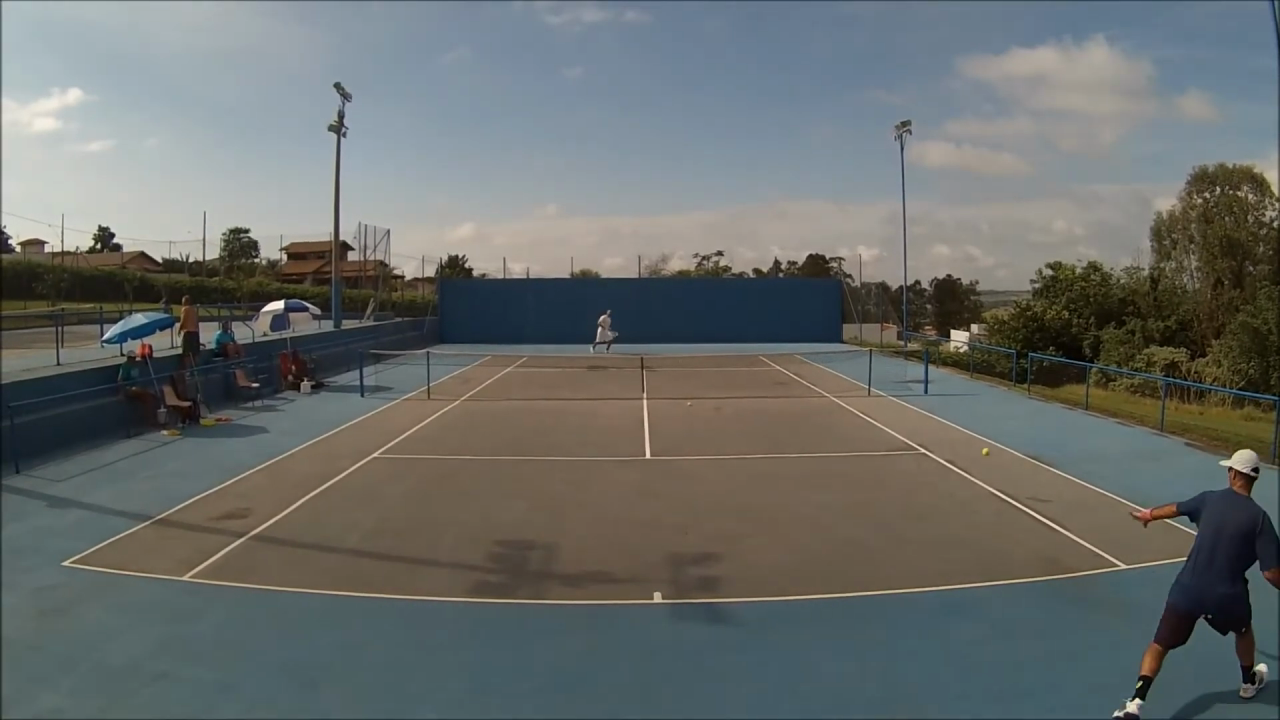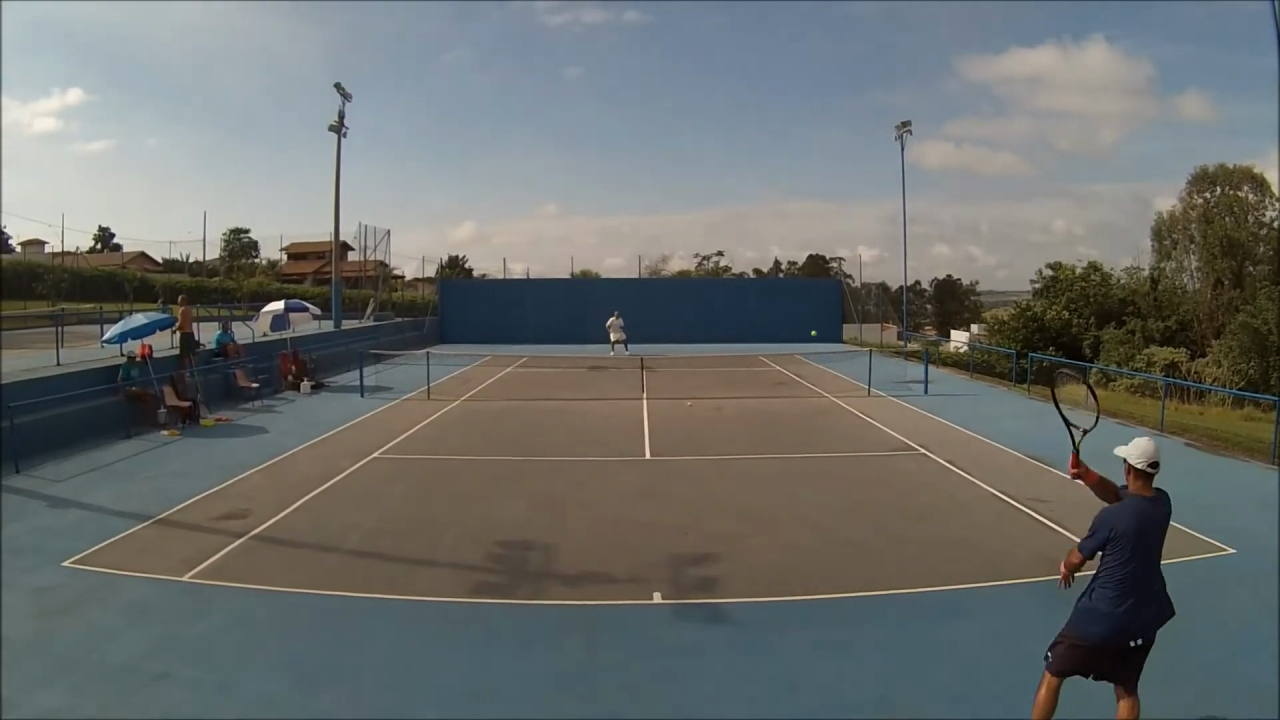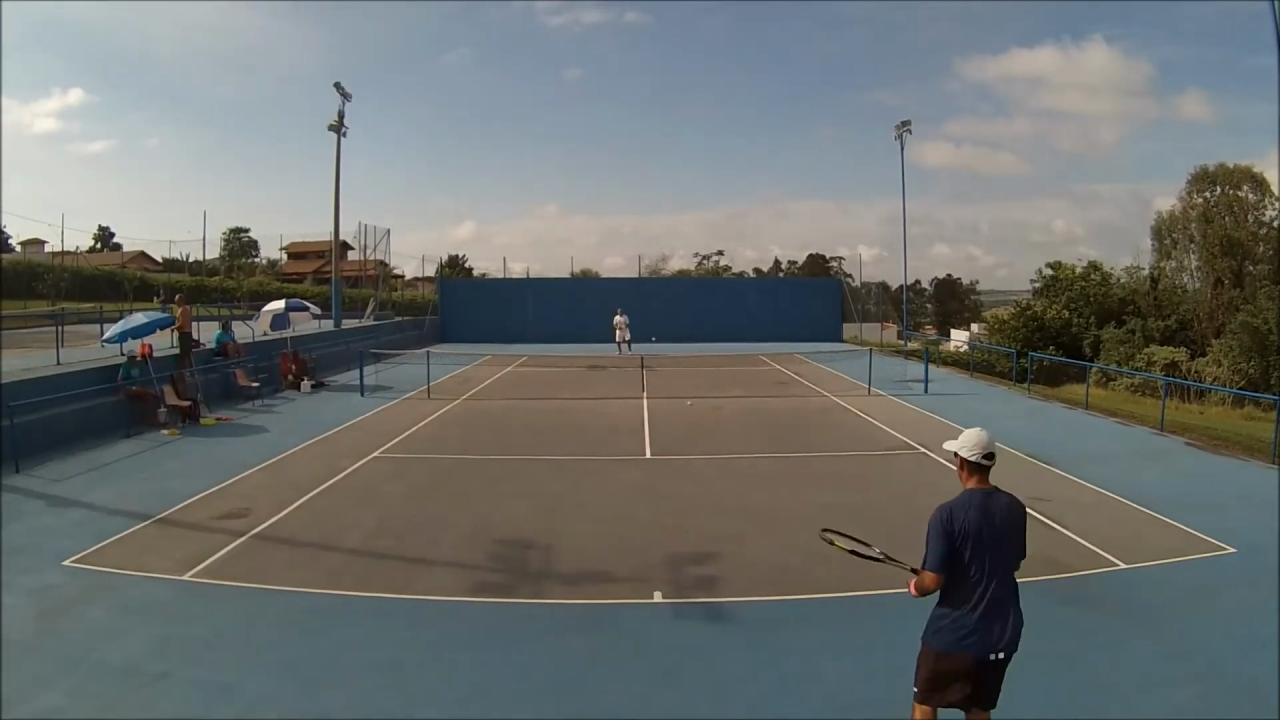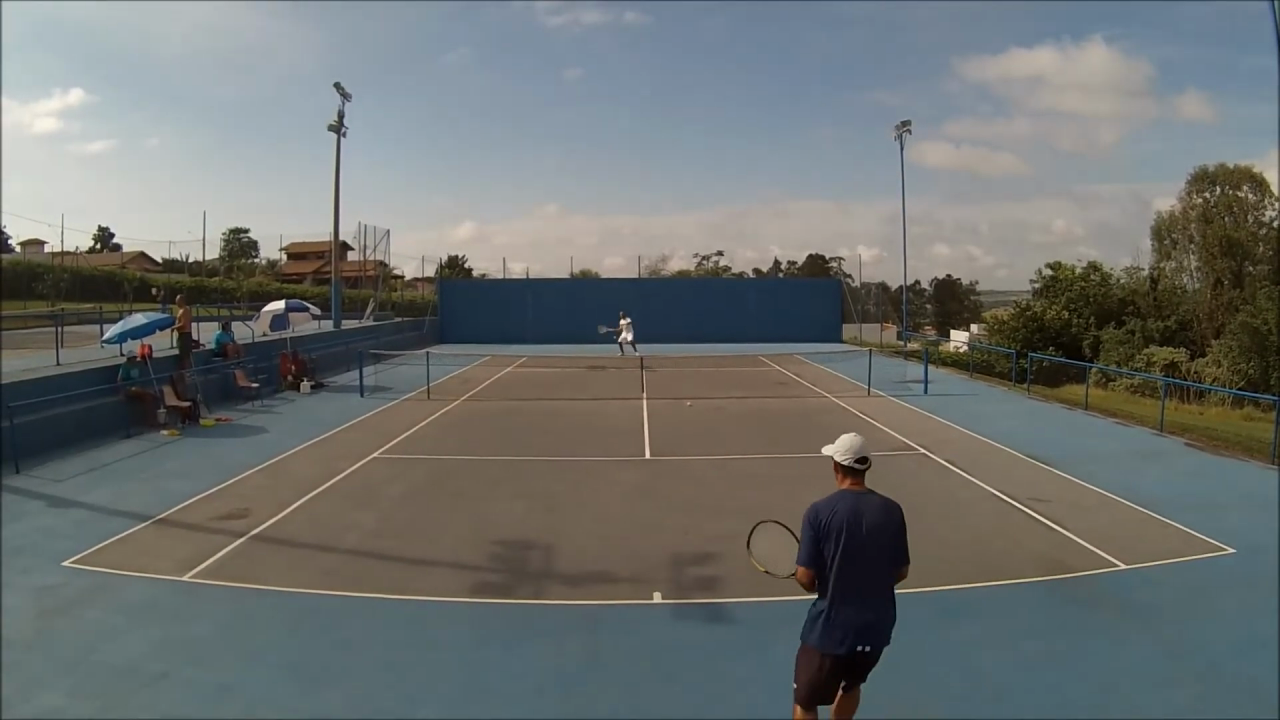
dt=0.5s
person 1, frame 1
left shoulder: (1209, 499)
left elbow: (1172, 509)
left wrist: (1146, 514)
left hip: (1188, 591)
right hip: (1227, 596)
left knee: (1157, 647)
right knee: (1242, 631)
right ankle: (1249, 683)
person 1, frame 2
left shoulder: (1111, 518)
right shoulder: (1163, 503)
left elbow: (1076, 560)
right elbow: (1118, 496)
left wrist: (1066, 568)
right wrist: (1086, 475)
left hip: (1099, 618)
right hip: (1142, 621)
left knee: (1052, 676)
right knee: (1127, 691)
person 1, frame 3
left shoulder: (947, 514)
right shoulder: (1015, 508)
left elbow: (933, 582)
left wrist: (916, 585)
left hip: (956, 631)
right hip: (1002, 630)
person 1, frame 4
left shoulder: (819, 512)
right shoulder: (892, 511)
left elbow: (805, 577)
right elbow: (901, 572)
left hip: (830, 626)
right hip: (876, 624)
right knee: (850, 686)
